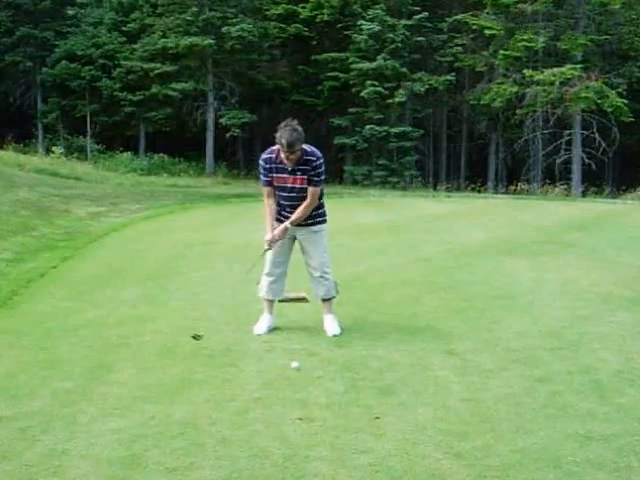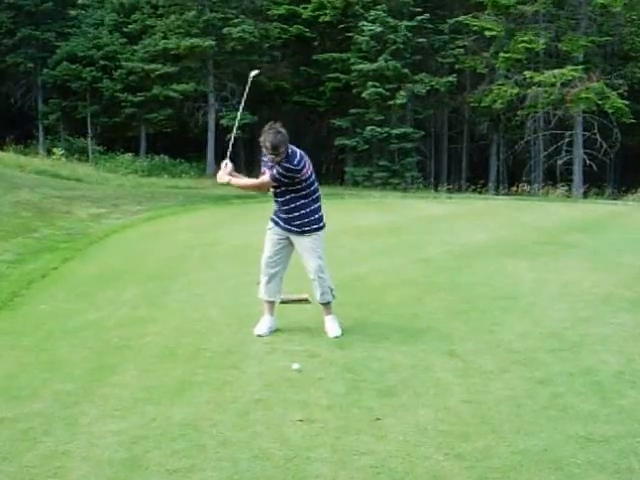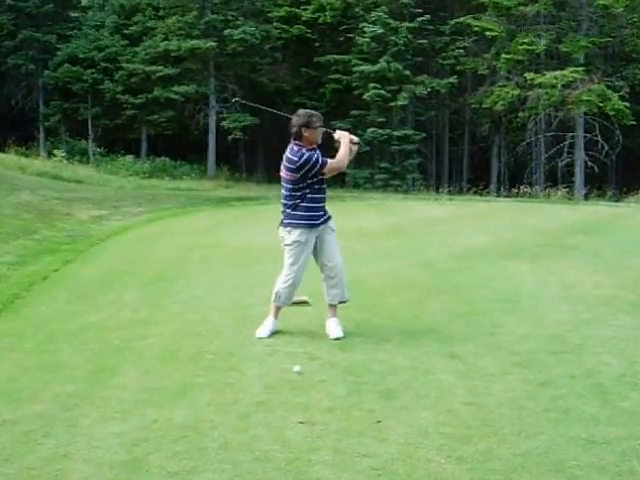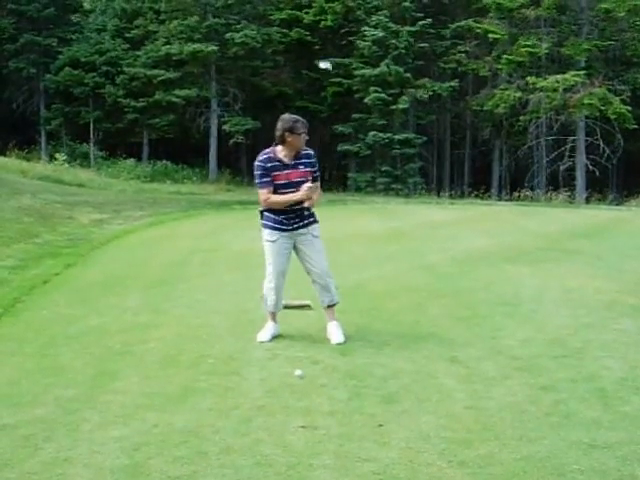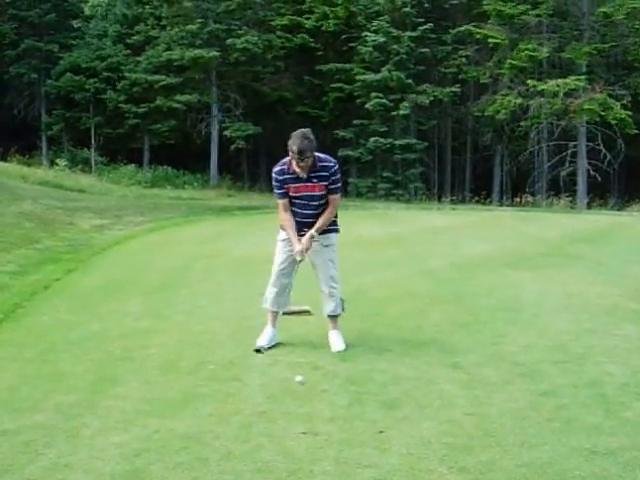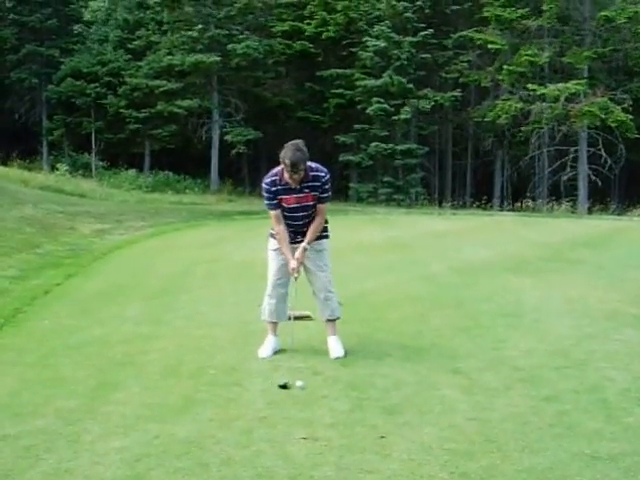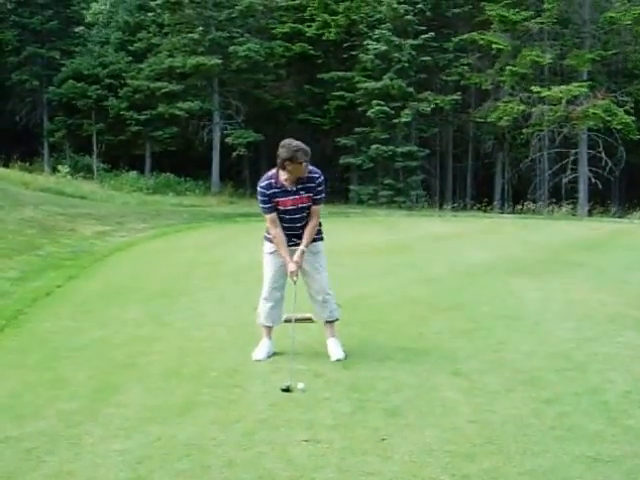
dt=0.7s
person 1, frame 1
left shoulder: (315, 159)
right shoulder: (267, 159)
left elbow: (312, 201)
right elbow: (269, 198)
left wrist: (286, 226)
right wrist: (270, 230)
left hip: (311, 222)
right hip: (281, 219)
left knee: (319, 267)
right knee: (272, 267)
left ankle: (328, 315)
right ankle: (267, 315)
person 1, frame 2
left shoulder: (293, 162)
right shoulder: (269, 155)
left elbow: (260, 185)
right elbow: (263, 187)
left wrist: (228, 180)
right wrist: (232, 174)
left hip: (307, 225)
right hip: (280, 222)
left knee: (317, 270)
right knee: (269, 266)
left ankle: (329, 316)
right ankle: (268, 317)
person 1, frame 3
left shoulder: (307, 150)
right shoulder: (299, 157)
left elbow: (327, 170)
right elbow: (338, 165)
left wrist: (347, 147)
right wrist: (344, 141)
left hip: (321, 222)
right hip: (298, 226)
left knee: (334, 267)
right knee: (292, 274)
left ankle: (332, 318)
right ankle: (272, 318)
person 1, frame 4
left shoulder: (309, 156)
right shoulder: (264, 160)
left elbow: (315, 189)
right elbow: (266, 200)
left wrist: (312, 198)
right wrist: (298, 196)
left hip: (306, 226)
right hip: (276, 229)
left knee: (321, 272)
right knee: (274, 276)
left ankle: (332, 322)
right ankle: (272, 323)
person 1, frame 5
left shoulder: (330, 166)
right shoulder: (280, 171)
left elbow: (333, 205)
right elbow: (284, 210)
left wrist: (312, 235)
right wrist: (295, 242)
left hip: (323, 232)
right hip: (290, 232)
left knee: (329, 280)
right knee: (279, 277)
left ankle: (334, 331)
right ankle: (271, 328)
person 1, frame 6
left shoulder: (321, 176)
right shoulder: (270, 181)
left elbow: (321, 216)
right elbow: (277, 222)
left wrist: (304, 248)
right wrist: (289, 257)
left hip: (314, 239)
right hip: (281, 240)
left knee: (324, 285)
right knee: (275, 287)
left ankle: (332, 336)
right ankle: (272, 337)
person 1, frame 7
left shoulder: (315, 178)
right shoulder: (266, 185)
left elbow: (314, 218)
right elbow: (274, 226)
left wrist: (301, 250)
right wrist: (287, 260)
left hip: (309, 242)
right hip: (276, 244)
left knee: (321, 288)
right knee: (271, 290)
left ankle: (332, 339)
right ankle: (266, 341)
